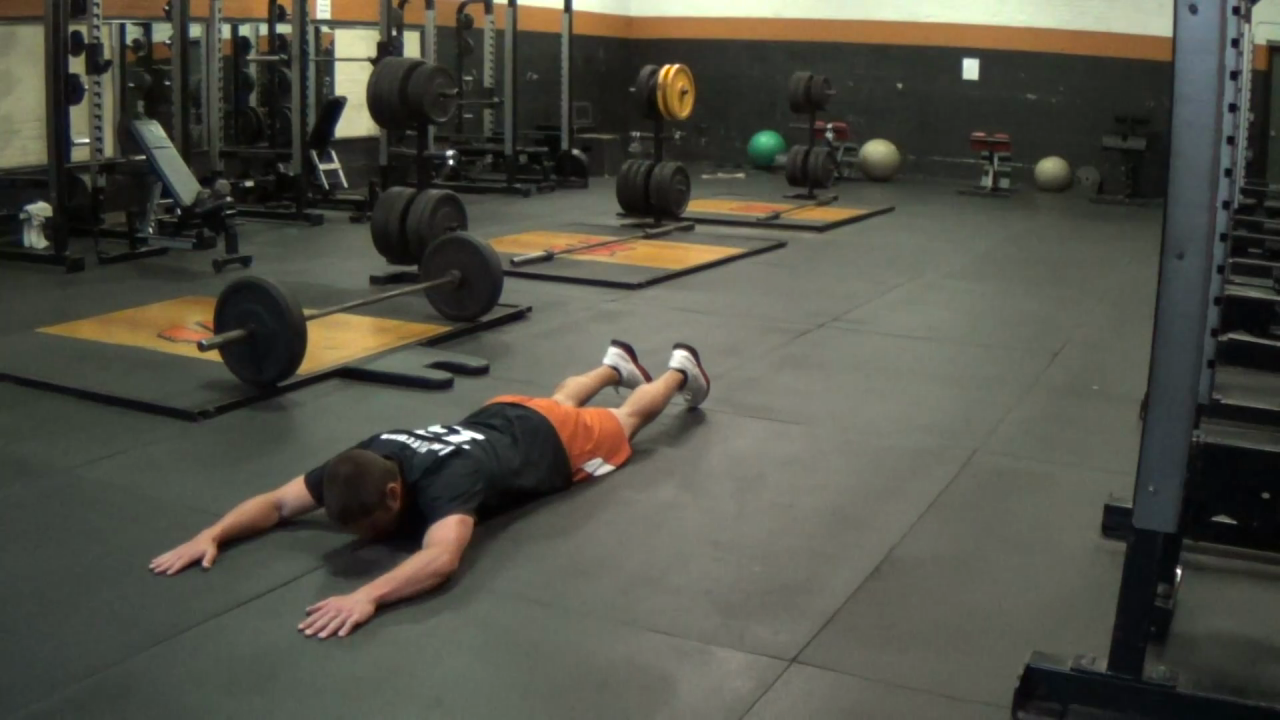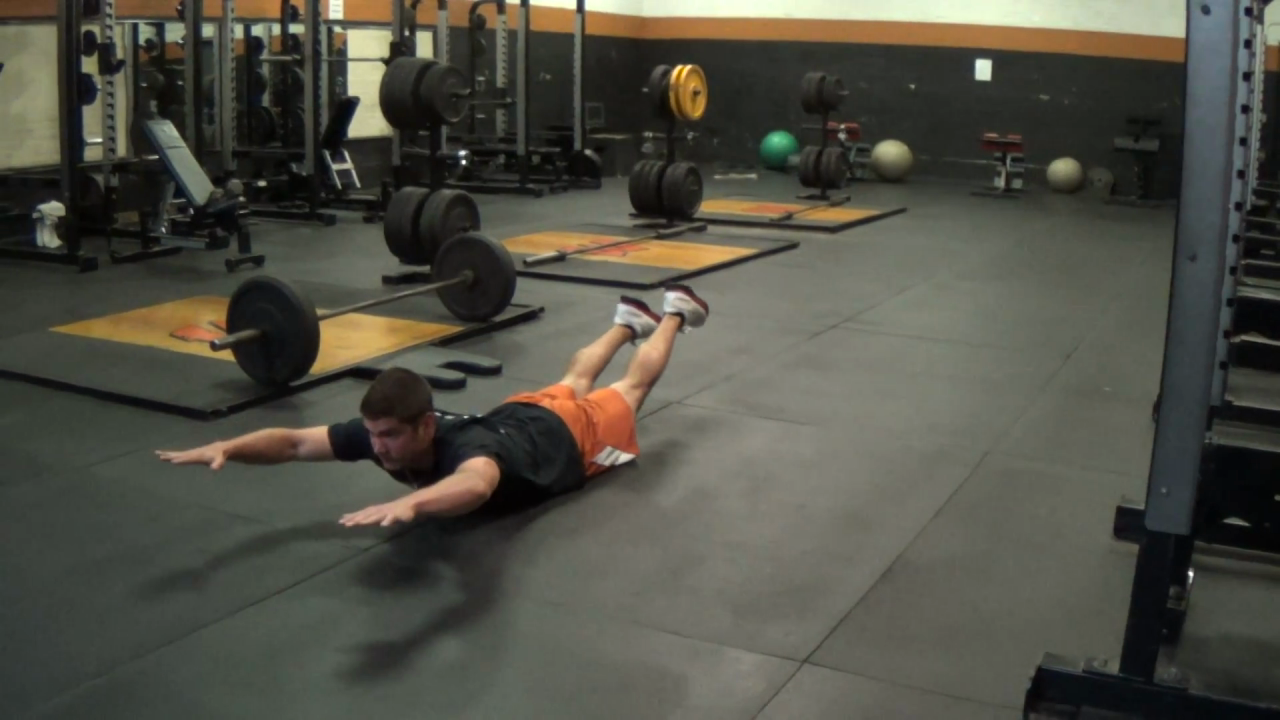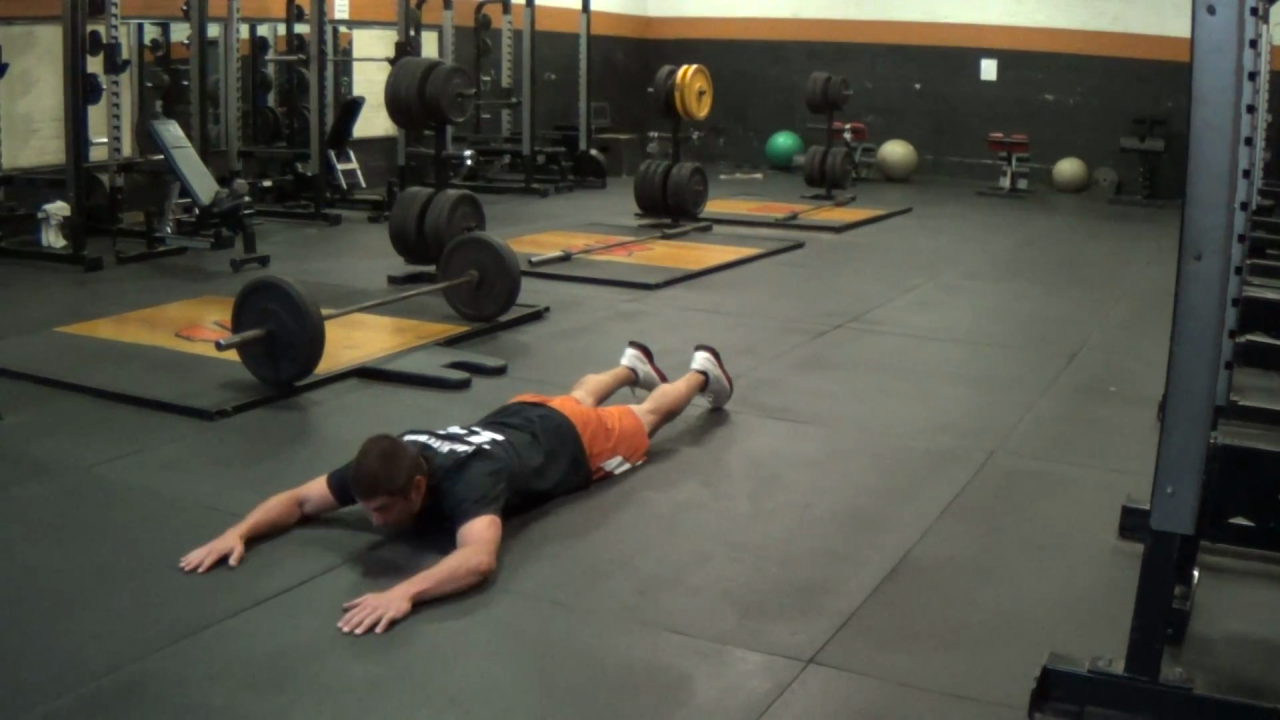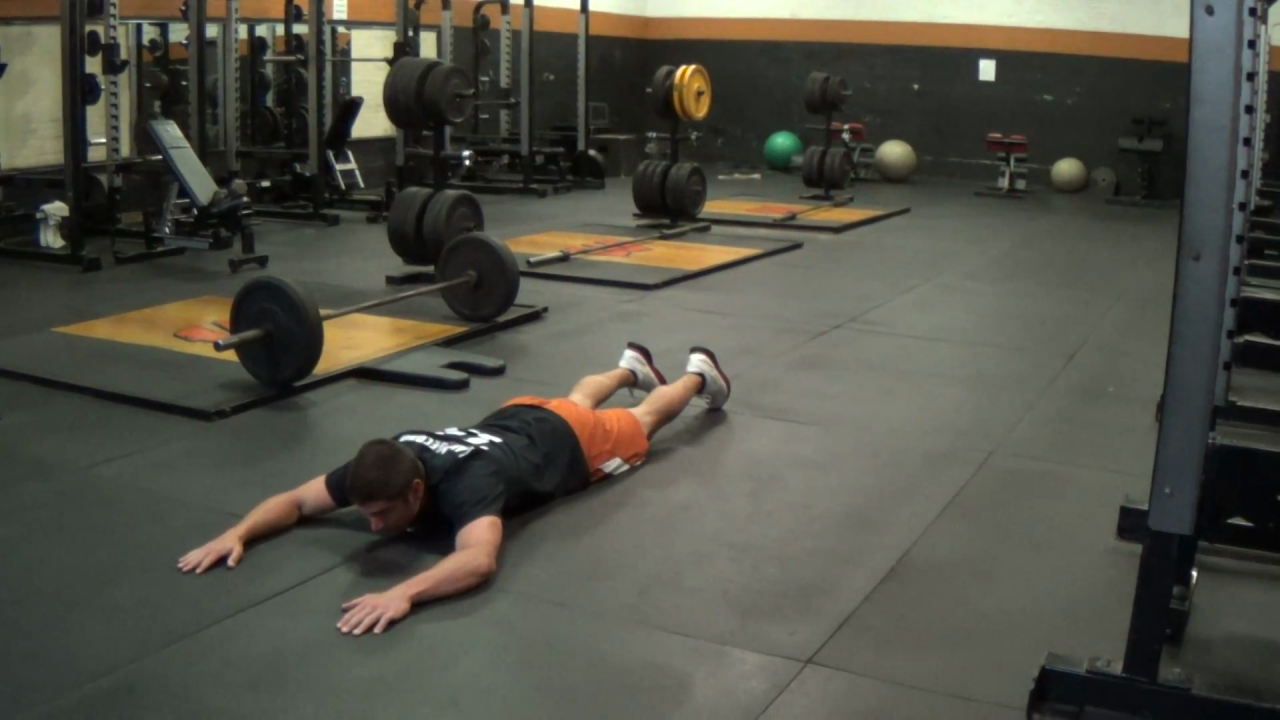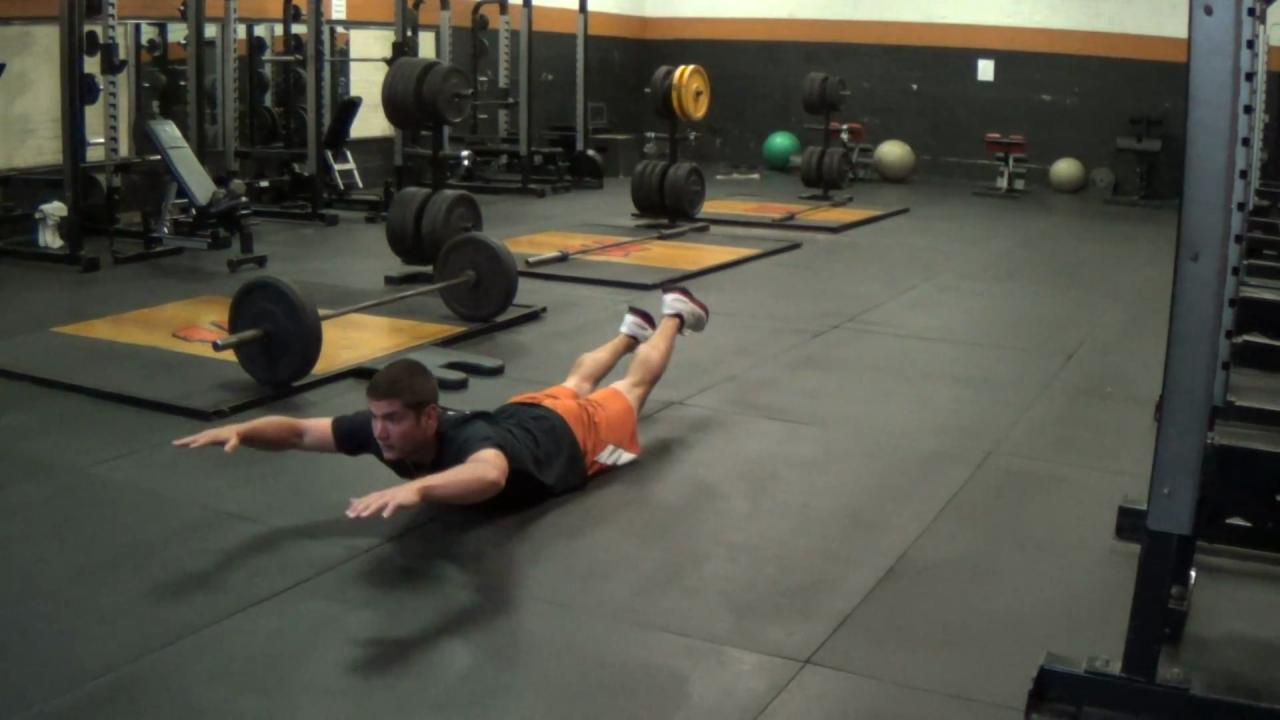
dt=0.7s
person 1, frame 1
left shoulder: (445, 482)
right shoulder: (370, 457)
left elbow: (442, 558)
right elbow: (277, 502)
left wrist: (366, 595)
right wrist: (210, 535)
left hip: (551, 442)
right hip: (497, 418)
left knee: (622, 421)
right knee: (560, 397)
left ankle: (680, 371)
right ankle: (616, 364)
person 1, frame 2
left shoulder: (465, 446)
right shoulder: (381, 429)
left elbow: (477, 485)
right elbow: (294, 442)
left wrist: (409, 502)
right wrist: (226, 447)
left hip: (568, 438)
right hip: (517, 416)
left knee: (629, 392)
right knee: (574, 381)
left ankle: (673, 314)
right ankle: (630, 321)
person 1, frame 3
left shoulder: (467, 483)
right shoulder: (383, 470)
left elbow: (479, 559)
right elbow: (300, 499)
left wrist: (404, 592)
right wrist: (238, 532)
left hip: (569, 440)
right hip: (516, 419)
left knee: (642, 418)
right knee: (579, 395)
left ankle: (702, 371)
right ankle: (633, 364)
person 1, frame 4
left shoulder: (466, 484)
right shoulder: (382, 466)
left elbow: (480, 560)
right elbow: (297, 500)
left wrist: (403, 593)
right wrist: (237, 533)
left hip: (567, 445)
right hip: (513, 420)
left knee: (641, 419)
right knee: (577, 398)
left ankle: (698, 373)
right ankle: (633, 366)
person 1, frame 5
left shoulder: (467, 440)
right shoulder: (380, 427)
left elbow: (490, 476)
right elbow: (298, 430)
left wrist: (415, 488)
right wrist: (239, 430)
left hip: (570, 439)
right hip: (519, 416)
left knee: (630, 392)
right knee: (576, 384)
left ankle: (674, 315)
right ankle: (631, 332)
